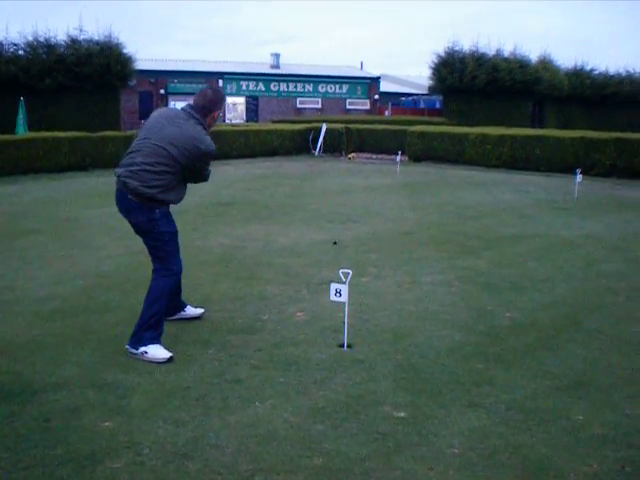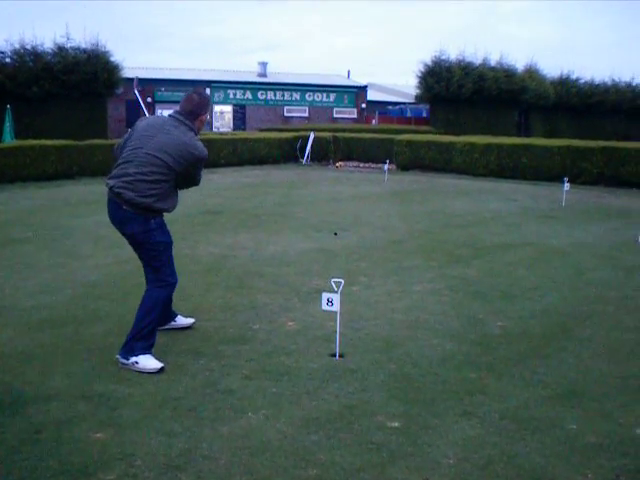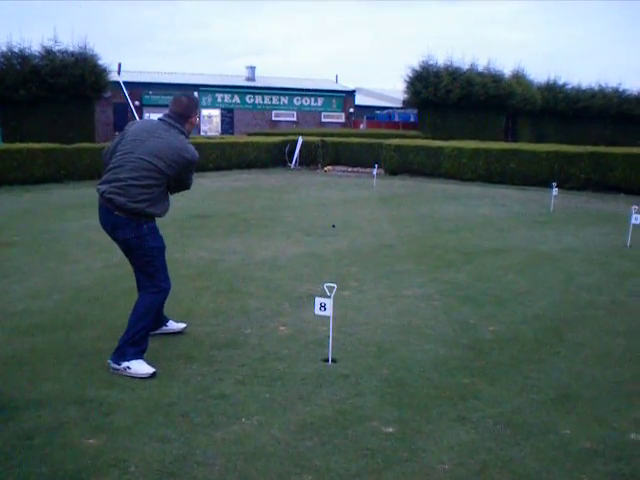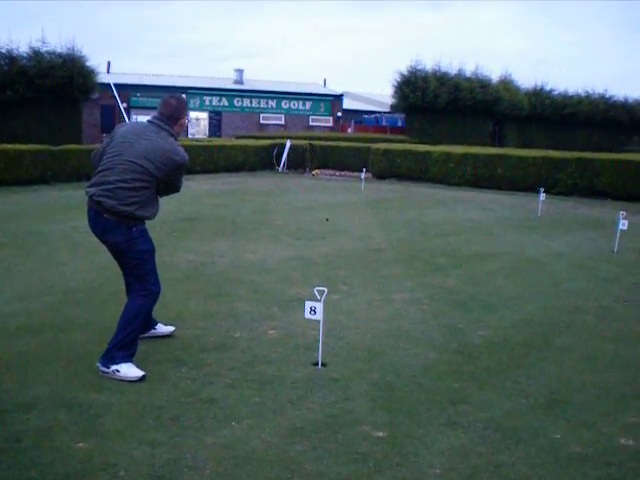
dt=0.3s
person 1, frame 1
left shoulder: (163, 113)
right shoulder: (202, 144)
left elbow: (142, 145)
right elbow: (199, 176)
left hip: (126, 192)
right hip: (148, 204)
left knee: (169, 251)
right knee: (169, 267)
left ankle: (173, 306)
right ankle: (142, 341)
person 1, frame 2
left shoulder: (147, 121)
right shoulder: (195, 149)
left elbow: (118, 151)
right elbow: (187, 182)
left hip: (116, 202)
right hip: (142, 214)
left knee: (158, 265)
right knee: (163, 278)
left ankle: (163, 316)
right ankle: (133, 351)
person 1, frame 3
left shoulder: (137, 126)
right shoulder: (186, 152)
left elbow: (107, 157)
right elbow: (178, 186)
left hip: (107, 208)
right hip: (134, 219)
left knee: (149, 268)
right knee: (157, 284)
left ankle: (155, 321)
right ankle: (125, 356)
person 1, frame 4
left shoulder: (126, 128)
right shoulder: (176, 155)
left elbow: (96, 159)
right elbow: (168, 188)
left hip: (97, 210)
right hip: (123, 223)
left knee: (138, 272)
right knee: (147, 287)
left ankle: (144, 324)
right ankle: (114, 359)
